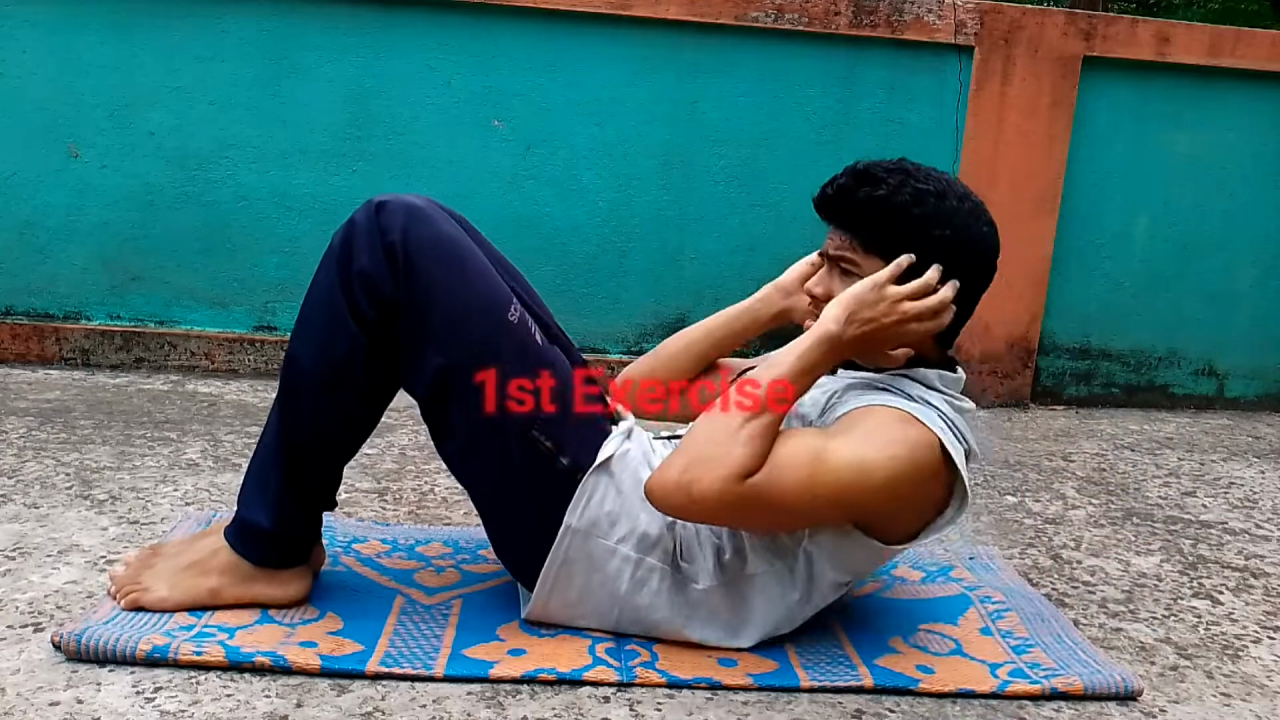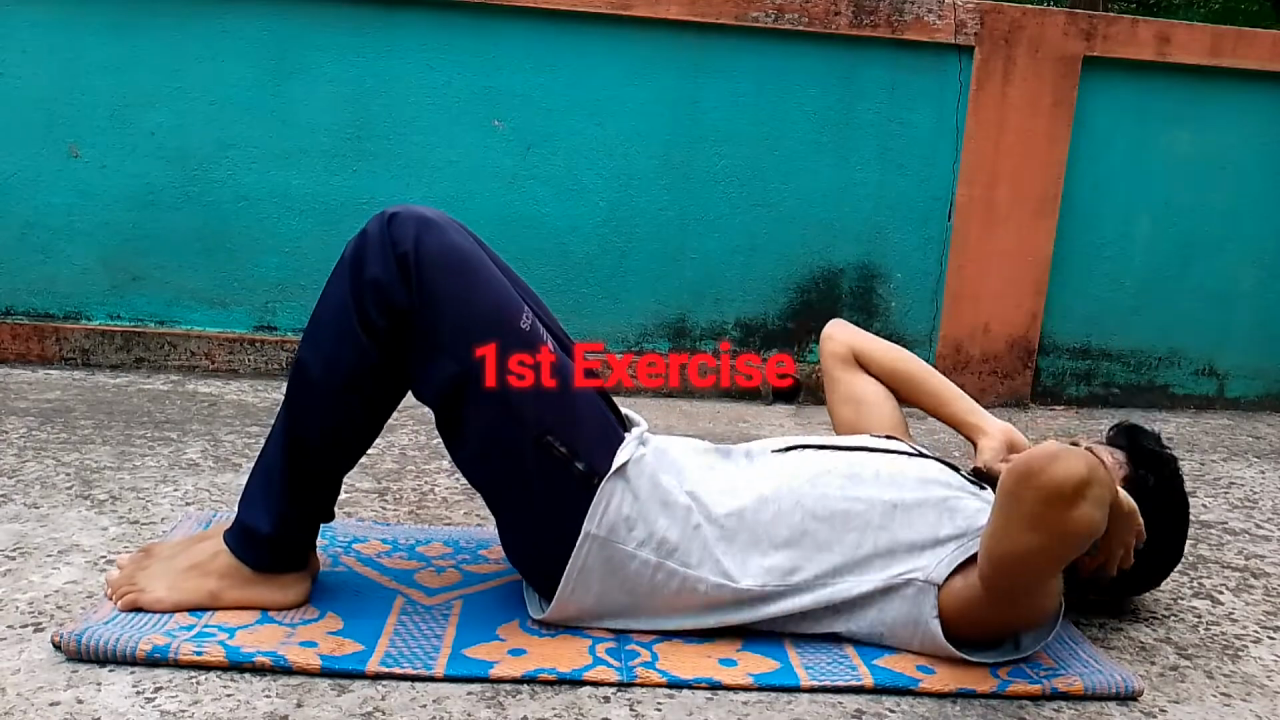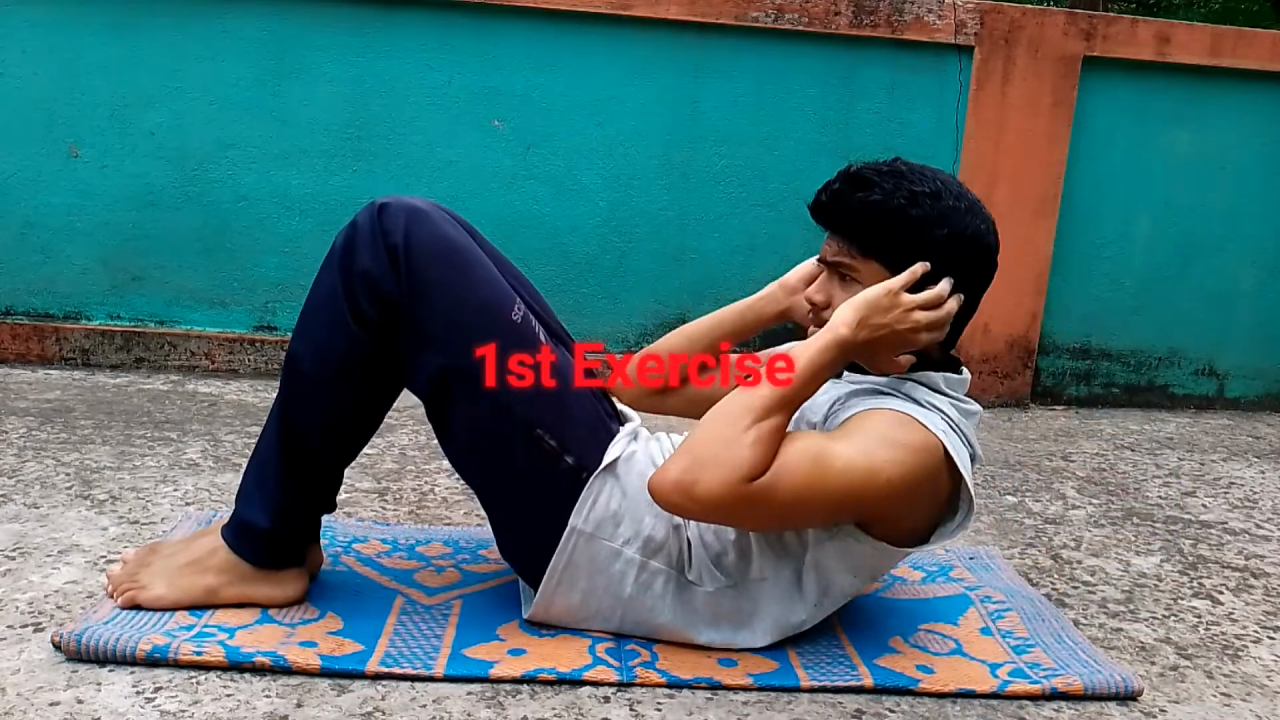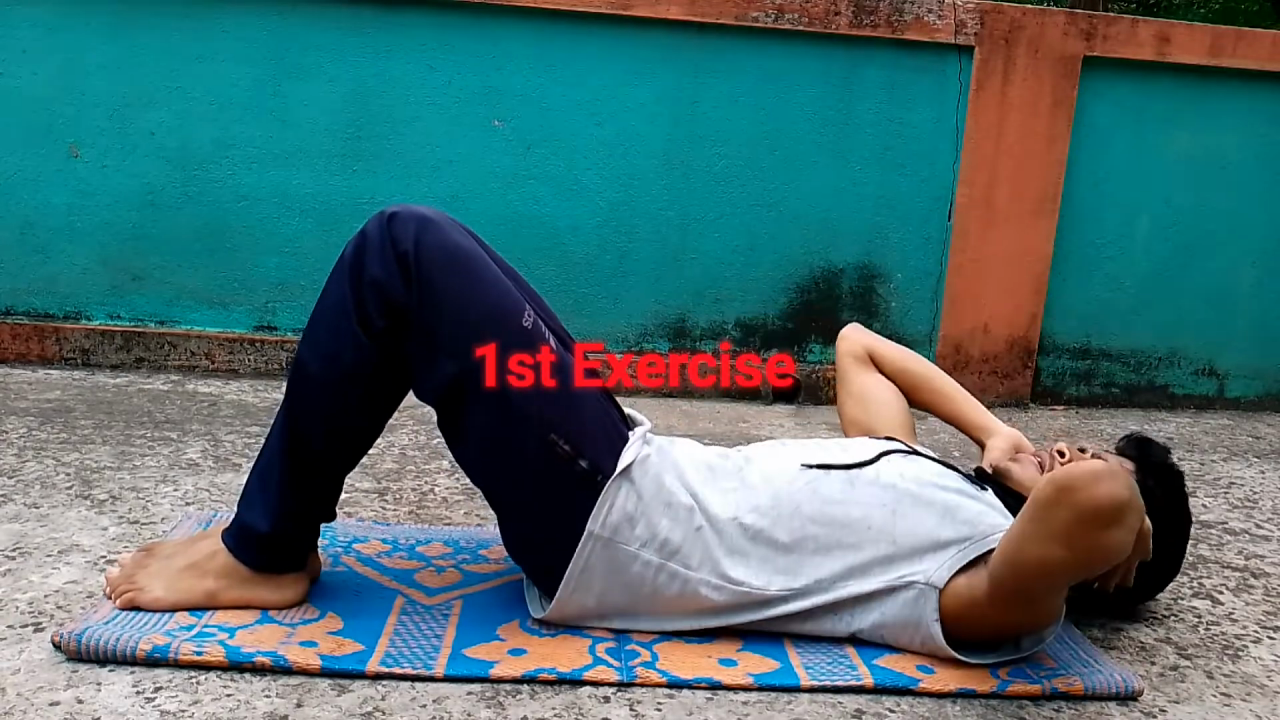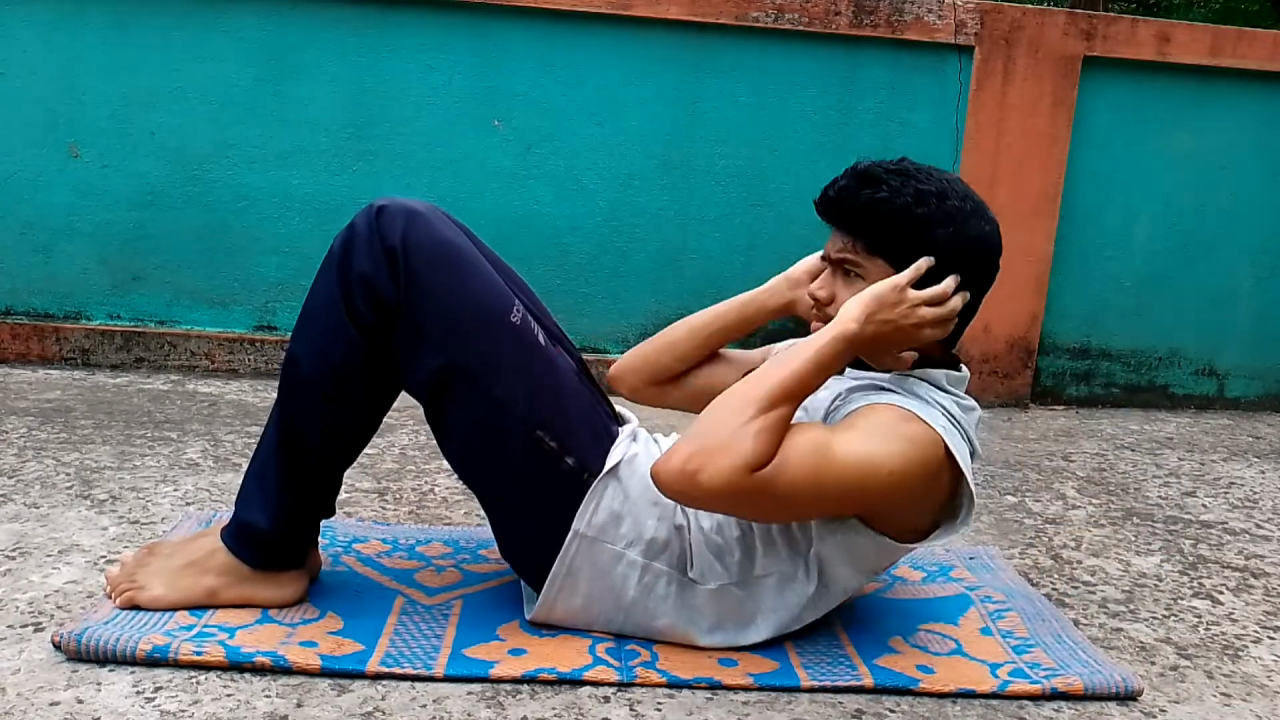
dt=1s
person 1, frame 1
left shoulder: (910, 447)
right shoulder: (853, 375)
left elbow: (688, 484)
right elbow: (642, 386)
left wrist: (822, 335)
right wrist: (776, 303)
left hip: (594, 533)
right hip: (608, 488)
left knee: (393, 240)
right knee: (411, 238)
left ankle: (264, 555)
right ankle: (280, 534)
person 1, frame 2
left shoulder: (1005, 597)
right shoulder: (929, 481)
left elbow: (1050, 481)
right elbow: (840, 341)
left wrist: (1095, 494)
right wrist: (981, 423)
left hip: (609, 530)
right hip: (641, 473)
left knee: (407, 252)
right knee: (410, 252)
left ankle: (265, 556)
right ankle: (273, 532)
person 1, frame 3
left shoulder: (912, 447)
right shoulder: (864, 379)
left elbow: (691, 482)
right elbow: (643, 379)
left wrist: (832, 340)
right wrist: (777, 301)
left hip: (604, 541)
right hip: (616, 473)
left knee: (395, 242)
right knee: (407, 239)
left ankle: (263, 553)
right ankle: (276, 532)
person 1, frame 4
left shoulder: (1006, 596)
right shoulder: (934, 486)
left elbow: (1092, 500)
right elbow: (855, 344)
left wrist: (1110, 498)
right wrist: (990, 429)
left hip: (613, 531)
right hip: (640, 476)
left knee: (407, 252)
right knee: (410, 248)
left ankle: (265, 556)
right ankle: (275, 534)
person 1, frame 5
left shoulder: (915, 446)
right shoulder: (859, 372)
left elbow: (696, 470)
right elbow: (638, 374)
left wrist: (837, 334)
right wrist: (779, 295)
left hip: (603, 543)
right hip: (613, 492)
left knee: (395, 244)
right knee: (398, 243)
left ankle: (263, 554)
right ankle: (274, 538)
